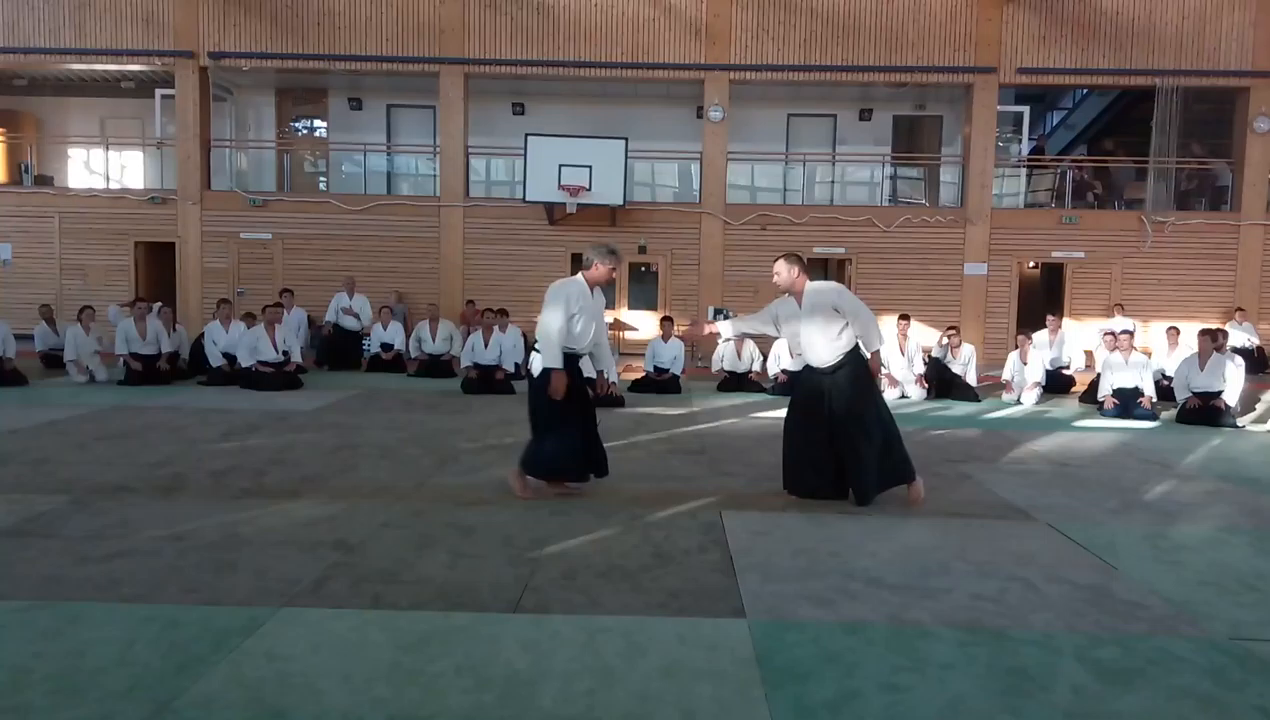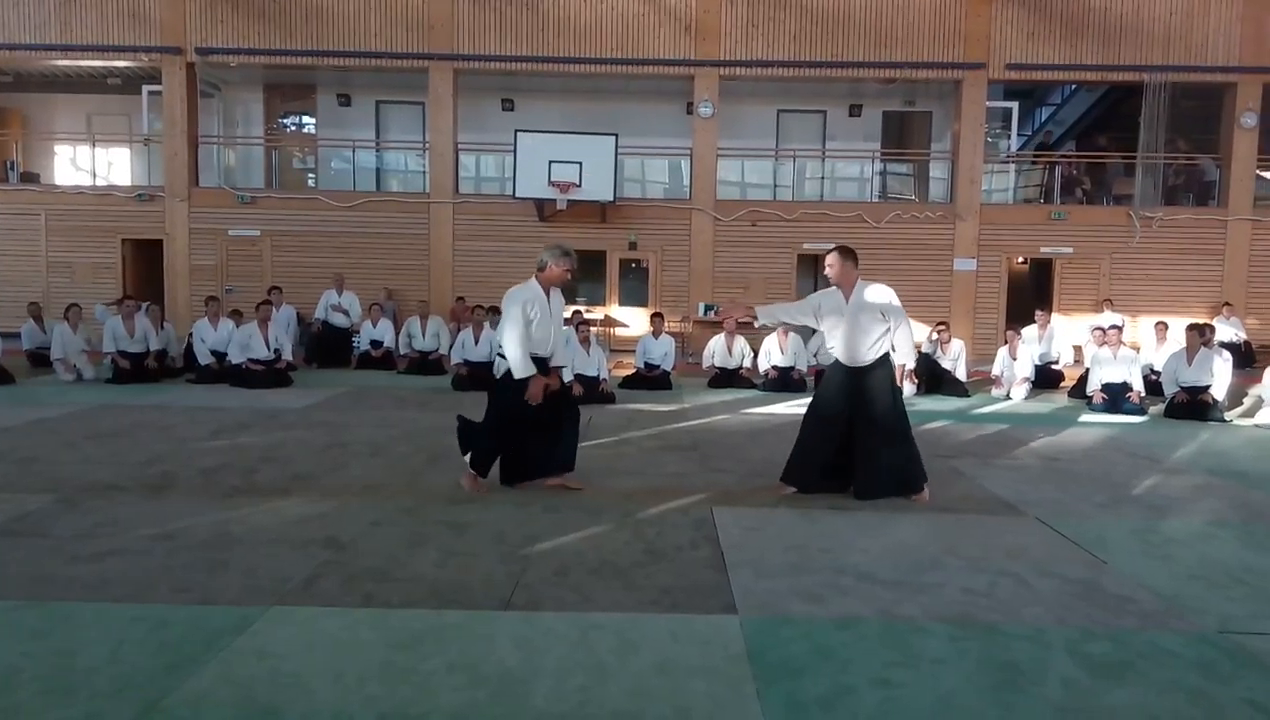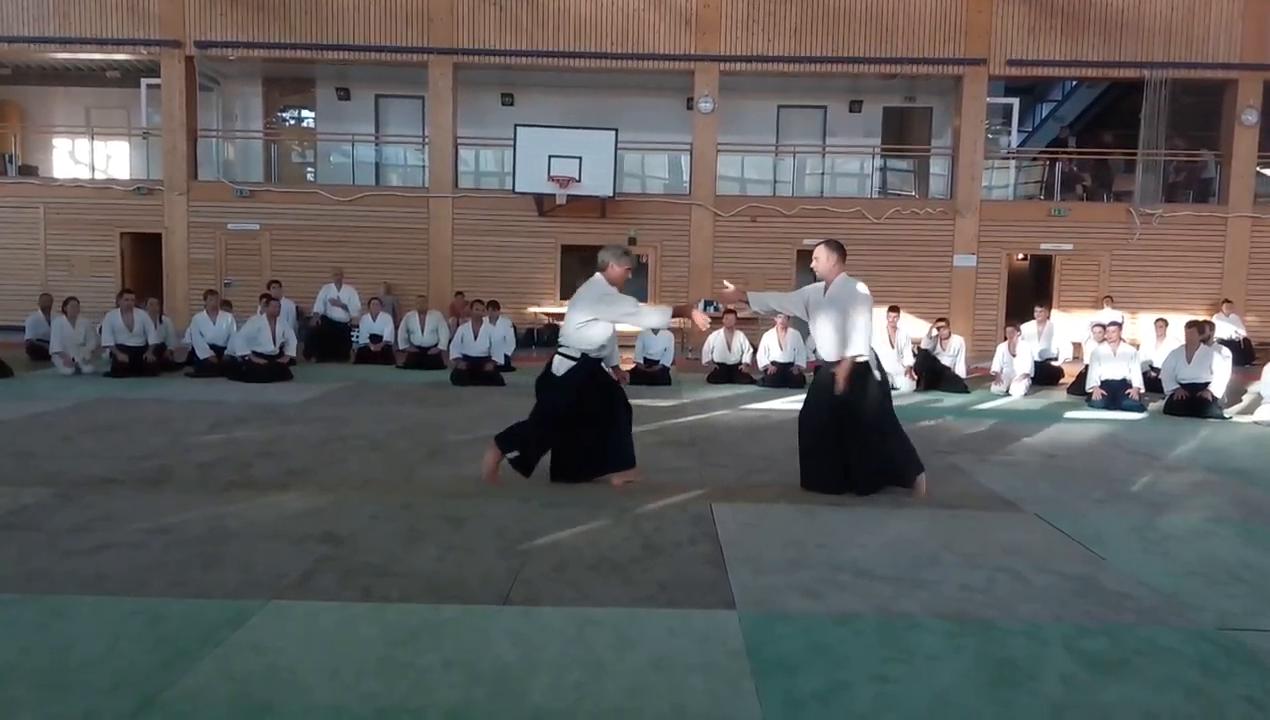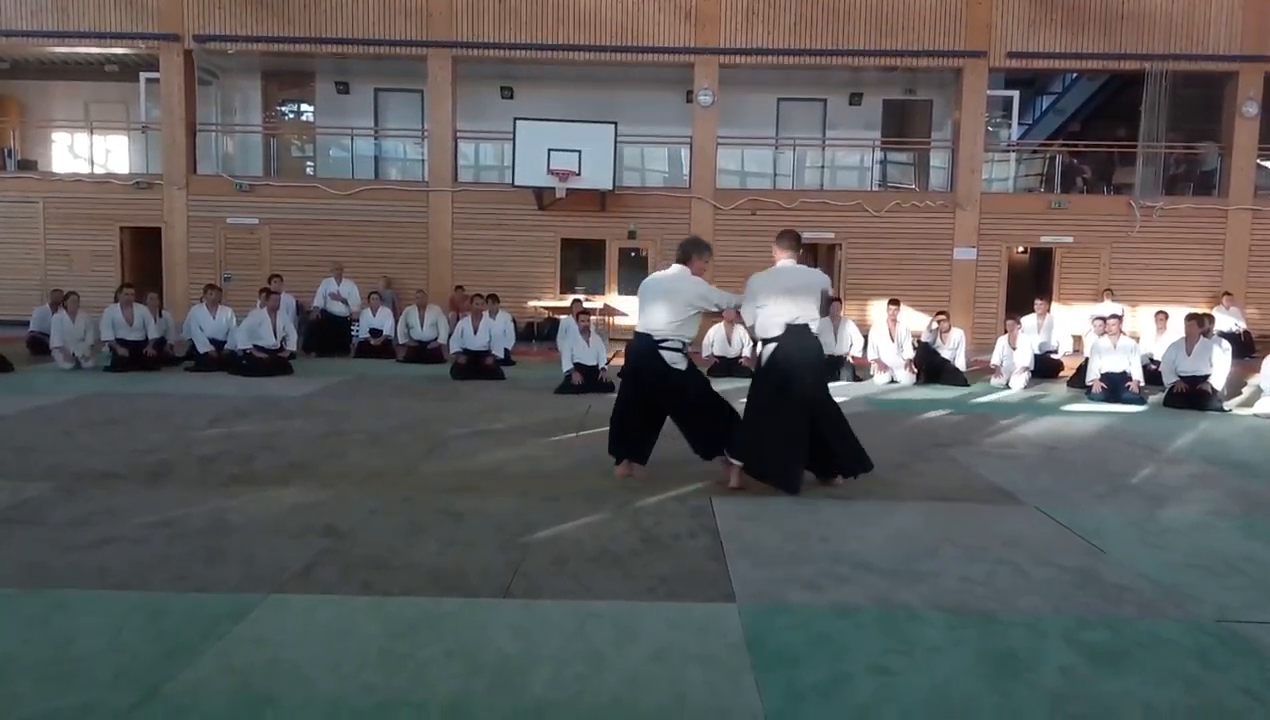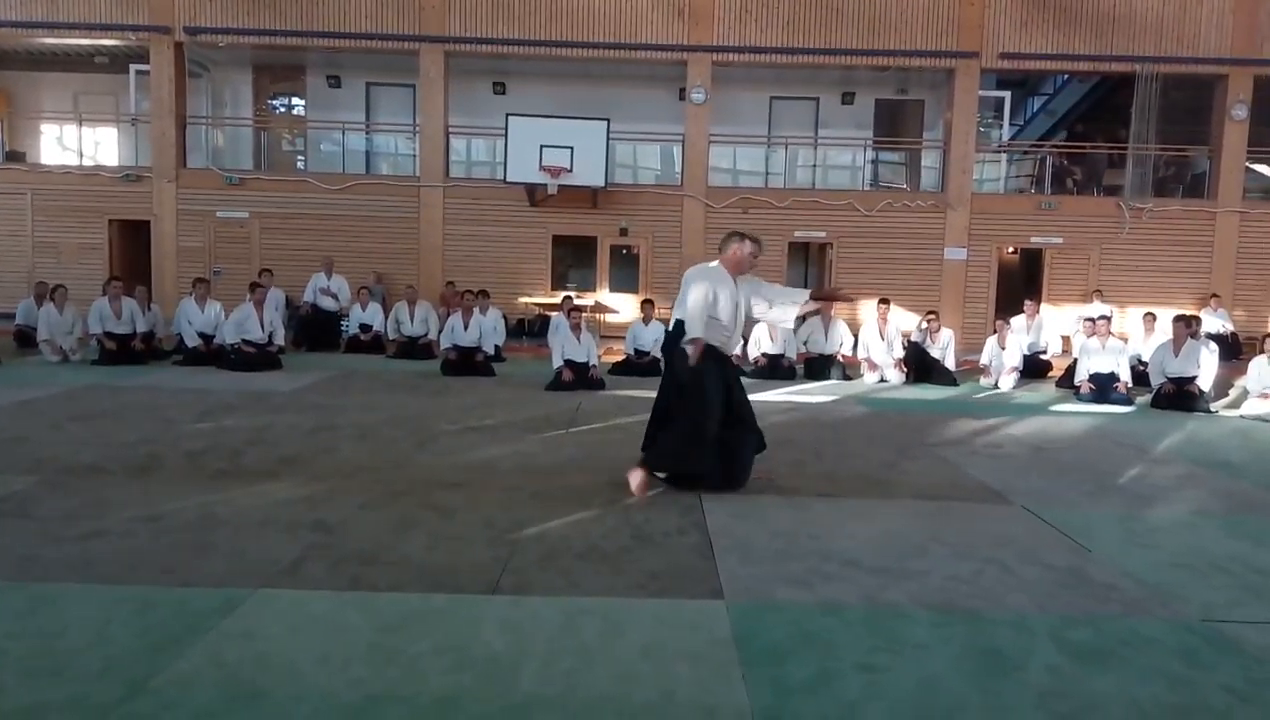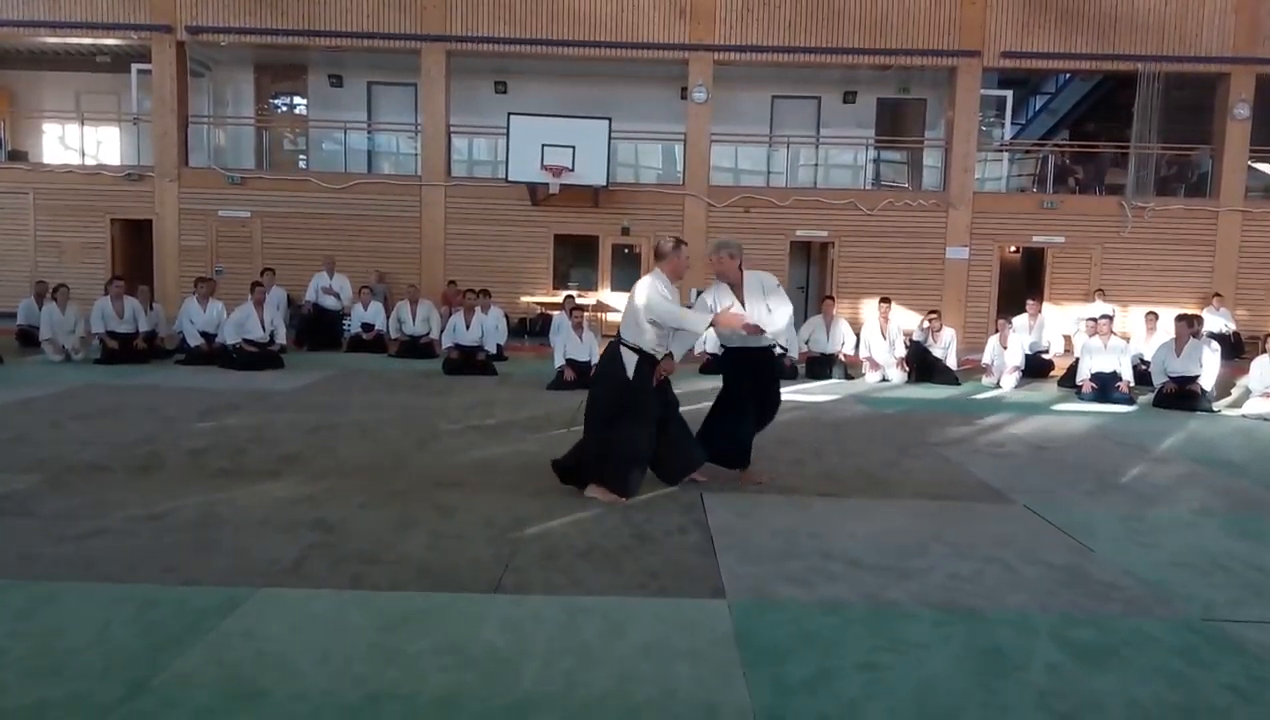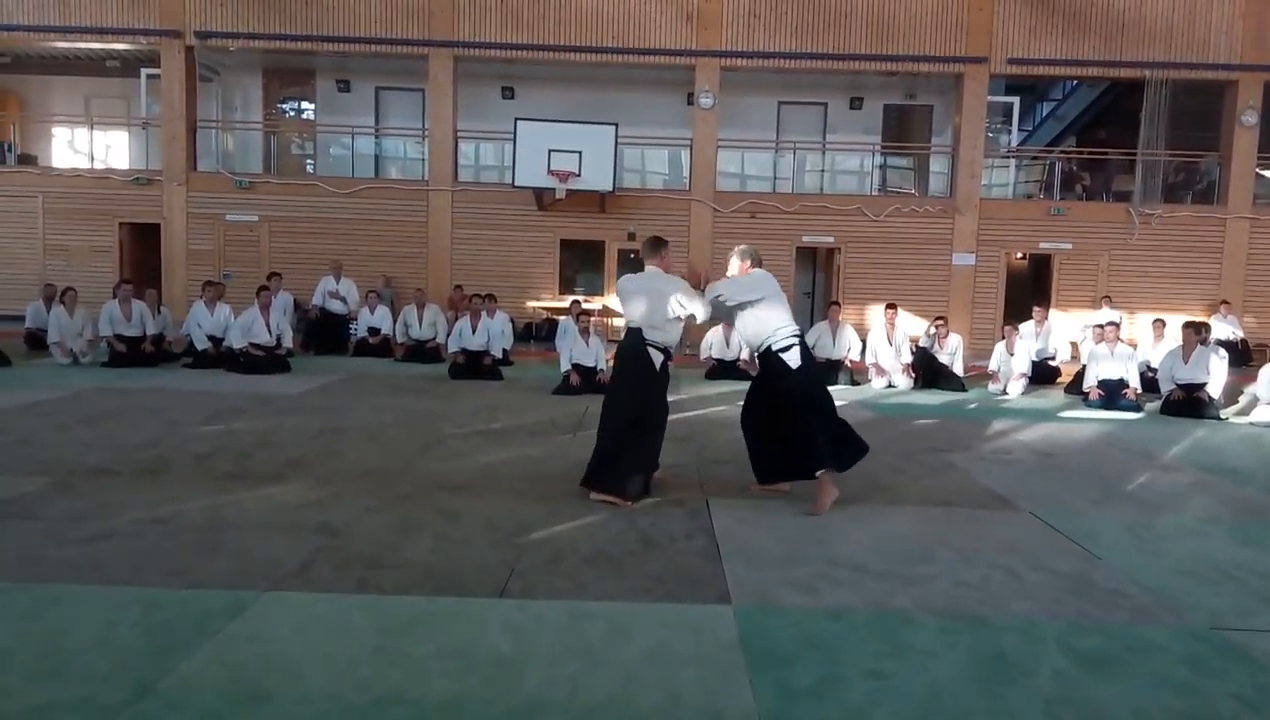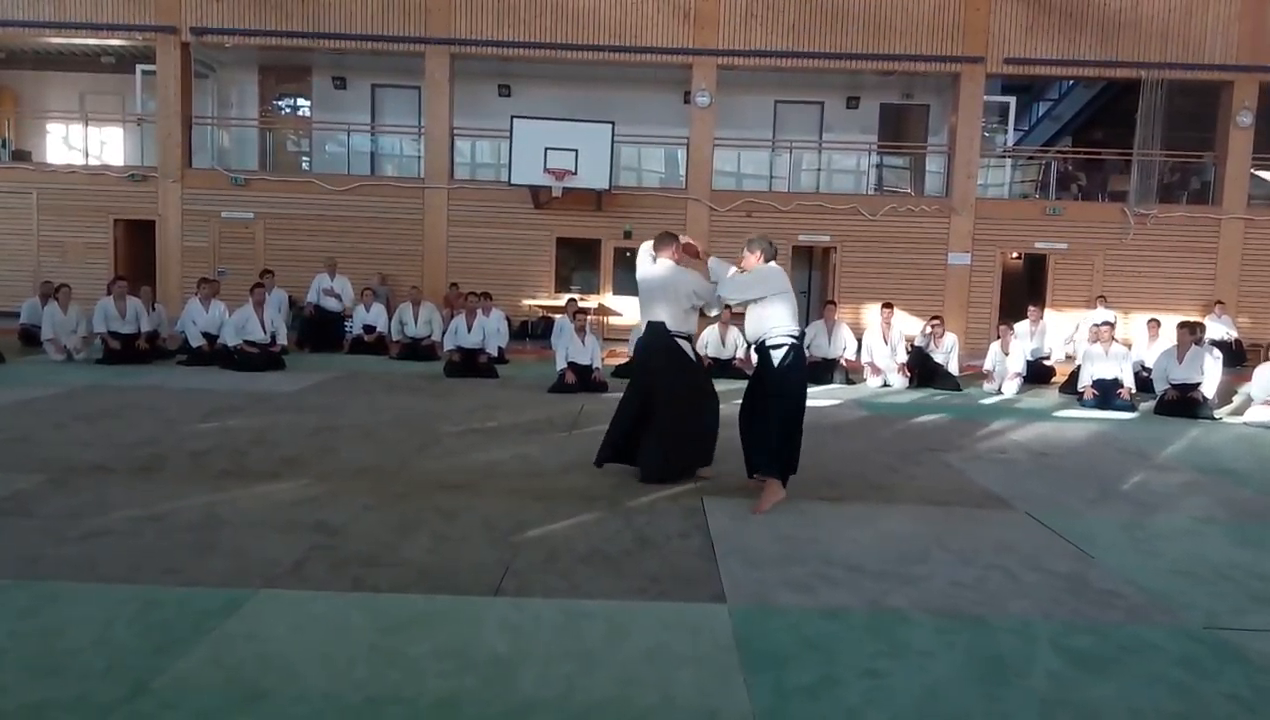
dt=0.4s
person 1, frame 1
left shoulder: (832, 292)
right shoulder: (780, 307)
left elbow: (863, 317)
right elbow: (752, 322)
left wrist: (873, 353)
right wrist: (714, 327)
left hip: (849, 369)
right hip: (815, 374)
left knee: (869, 426)
right knee: (802, 430)
left ankle: (909, 479)
right ankle: (810, 484)
person 1, frame 2
left shoulder: (881, 294)
right shoulder: (823, 299)
left elbow: (901, 328)
right elbow: (790, 311)
left wrist: (902, 364)
right wrist: (749, 311)
left hip: (877, 372)
right hip: (841, 371)
left knee: (889, 431)
right knee: (819, 424)
left ankle: (913, 484)
right ankle: (804, 480)
person 1, frame 3
left shoulder: (854, 290)
right shoulder: (814, 291)
left elbow: (861, 327)
right elbow: (782, 301)
left wrist: (848, 361)
right wrist: (743, 296)
left hip: (858, 368)
right hip: (829, 369)
left knee: (875, 425)
right knee: (815, 423)
left ankle: (912, 474)
right ankle: (829, 477)
person 1, frame 4
left shoulder: (756, 281)
right shoulder: (813, 276)
left elbow: (748, 318)
right elbow: (826, 293)
left wrist: (756, 320)
left hip: (777, 351)
right hip: (807, 348)
left knee: (764, 413)
right knee: (820, 410)
left ankle: (741, 468)
right ankle: (835, 469)
person 1, frame 5
left shoulder: (744, 284)
right shoulder: (704, 276)
left elbow: (772, 304)
right elbow: (694, 310)
left wrist: (816, 298)
right wrist: (697, 340)
left hip: (717, 359)
right hip: (695, 357)
left knee: (732, 418)
right knee: (697, 417)
left ankle: (723, 474)
right ankle: (645, 469)
person 1, frame 6
left shoulder: (665, 287)
right shoulder: (652, 286)
left elbow: (676, 328)
right elbow: (675, 318)
left wrist: (669, 356)
right wrist: (716, 318)
left hip: (640, 360)
right hip: (626, 361)
left knee: (663, 413)
right knee: (628, 423)
left ankle: (680, 468)
right ankle: (600, 483)
person 1, frame 7
left shoulder: (627, 282)
right shoulder: (675, 285)
right elbow: (704, 313)
right wrist: (691, 292)
left hip: (628, 349)
right hip: (650, 357)
left knee: (623, 414)
right knee: (640, 421)
left ankle: (638, 473)
right ankle: (608, 486)
person 1, frame 8
left shoulder: (645, 271)
right shoulder: (691, 277)
left elbow: (645, 247)
right elbow: (714, 306)
left wrist: (669, 240)
left hip: (648, 345)
right hip: (675, 348)
left knee: (638, 404)
right knee: (697, 407)
left ankle: (640, 461)
right ankle: (684, 465)
person 2, frame 1
left shoulder: (598, 297)
right shoulder: (564, 289)
left elbow: (600, 338)
right elbow: (550, 332)
left wrist: (604, 373)
right wrist: (555, 371)
left hip: (569, 364)
right hip: (550, 364)
left knee: (580, 420)
right knee: (557, 422)
left ankle: (558, 478)
right ankle: (522, 472)
person 2, frame 2
left shoulder: (557, 296)
right shoulder: (519, 296)
left elbow: (559, 336)
right elbow: (515, 342)
left wrist: (557, 370)
right wrist: (530, 378)
left hip: (540, 366)
right hip: (516, 369)
left knee: (563, 412)
right knee: (503, 423)
left ankle: (555, 473)
right ankle: (473, 470)
person 2, frame 3
left shoulder: (602, 291)
right shoulder: (600, 294)
left elbow: (608, 331)
right elbow: (635, 313)
left wrist: (613, 365)
right wrist: (680, 311)
left hip: (589, 364)
right hip: (571, 365)
left knee: (616, 410)
right knee: (548, 418)
left ankle: (617, 469)
right ankle: (499, 450)
person 2, frame 4
left shoulder: (652, 281)
right shoulder: (696, 286)
right elbow: (729, 302)
left hip: (640, 348)
right hip: (666, 355)
left knee: (635, 406)
right knee: (701, 404)
left ankle: (625, 461)
right ankle: (724, 458)
person 2, frame 5
left shoulder: (699, 272)
right shoulder: (732, 278)
left hip: (680, 340)
right hip: (697, 346)
left knee: (682, 402)
right knee: (724, 402)
person 2, frame 6
left shoulder: (765, 281)
right shoulder: (712, 294)
left elbow: (784, 314)
right elbow: (694, 326)
left wrist: (751, 323)
right wrist: (672, 358)
left hip: (766, 355)
right hip: (735, 358)
left knee: (765, 406)
right knee: (741, 409)
right ankle: (741, 465)
person 2, frame 7
left shoulder: (760, 279)
right shoulder: (745, 294)
left elbow: (719, 292)
left wrist: (709, 288)
left hip: (788, 355)
right hip: (771, 360)
left knee: (801, 416)
right knee: (755, 418)
left ankle: (826, 482)
right ankle: (777, 477)
person 2, frame 8
left shoulder: (771, 275)
right shoulder: (765, 277)
left elbow: (727, 289)
right elbow: (730, 274)
left wrist: (733, 277)
right wrist: (702, 256)
left hip: (781, 354)
right hip: (775, 355)
left knee: (768, 416)
right knee: (754, 415)
left ankle: (772, 485)
right ankle: (769, 476)
